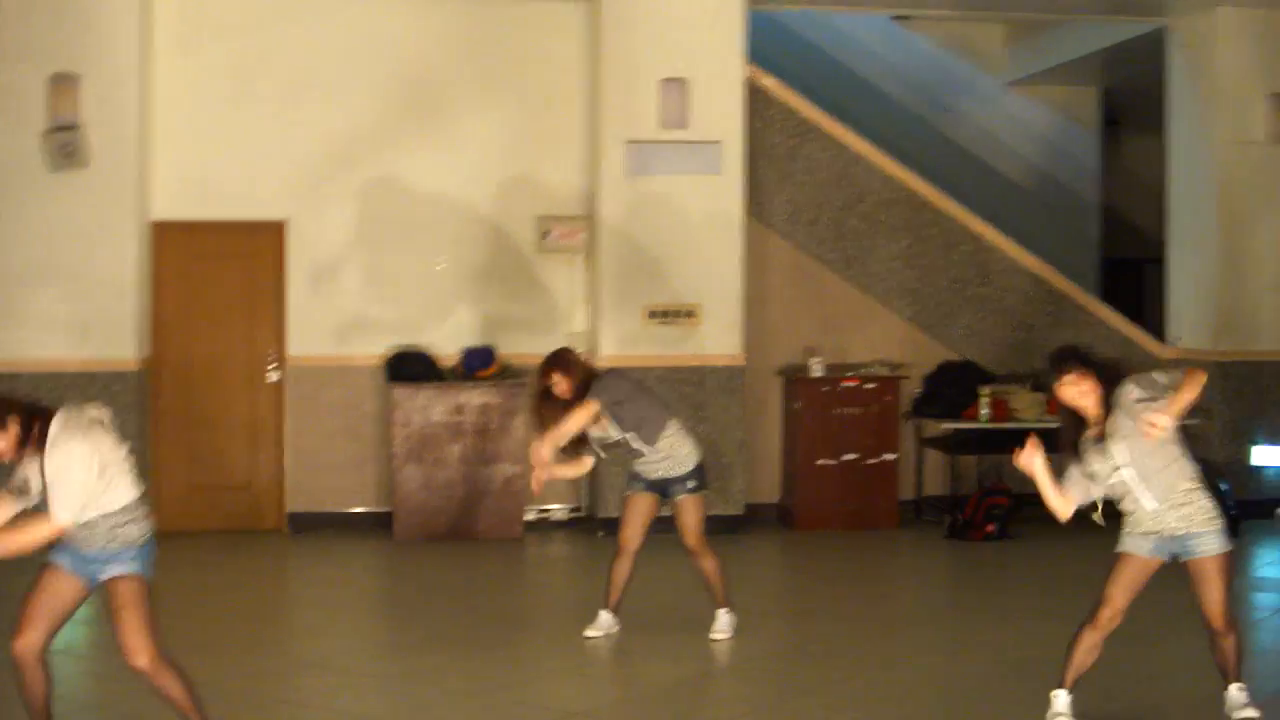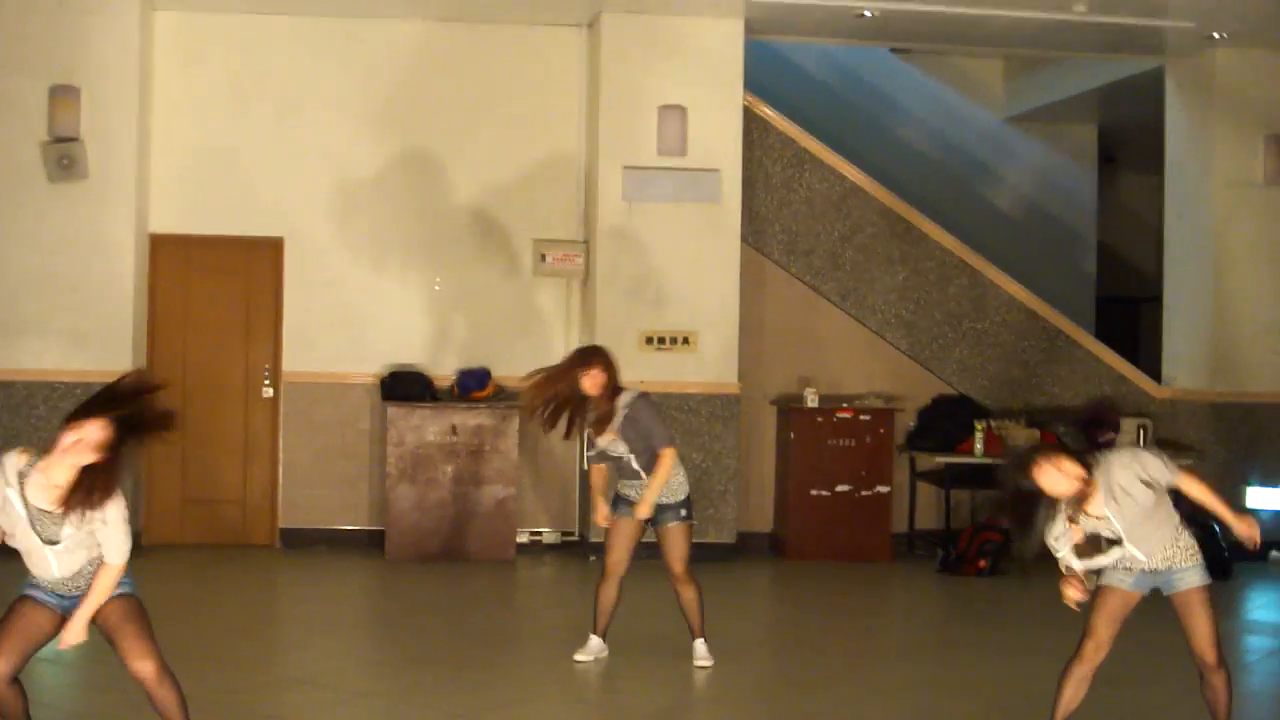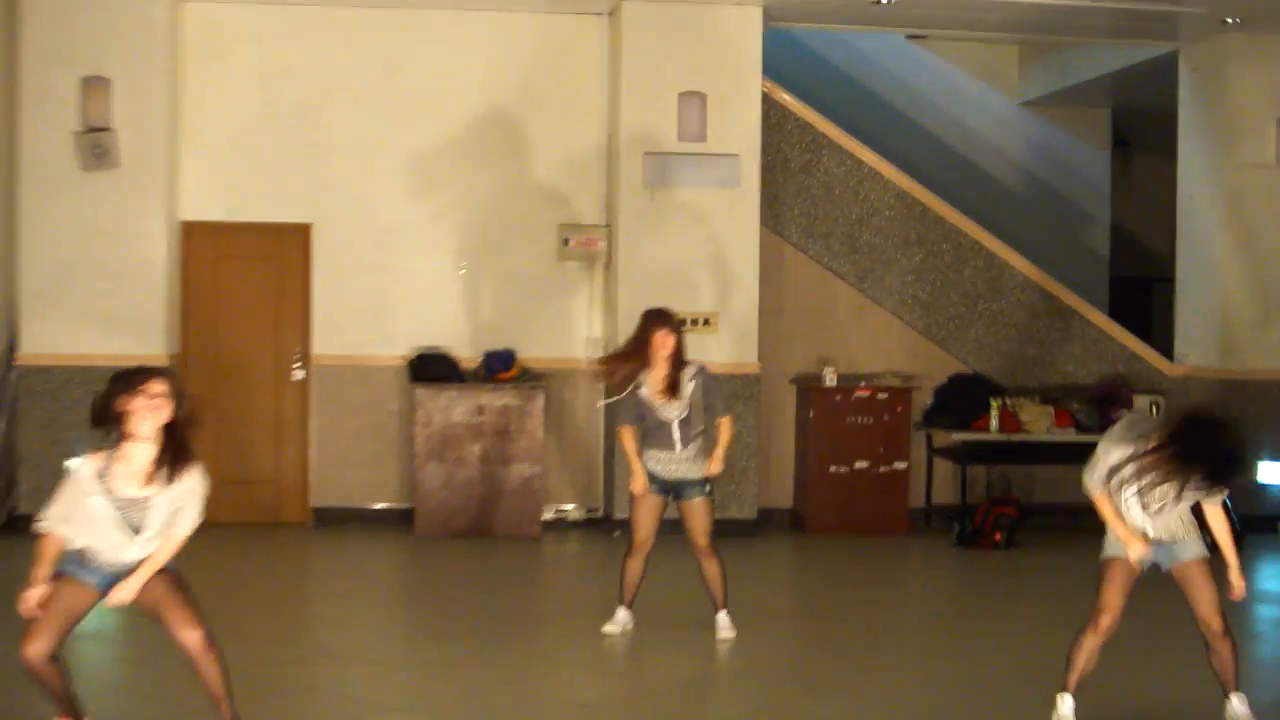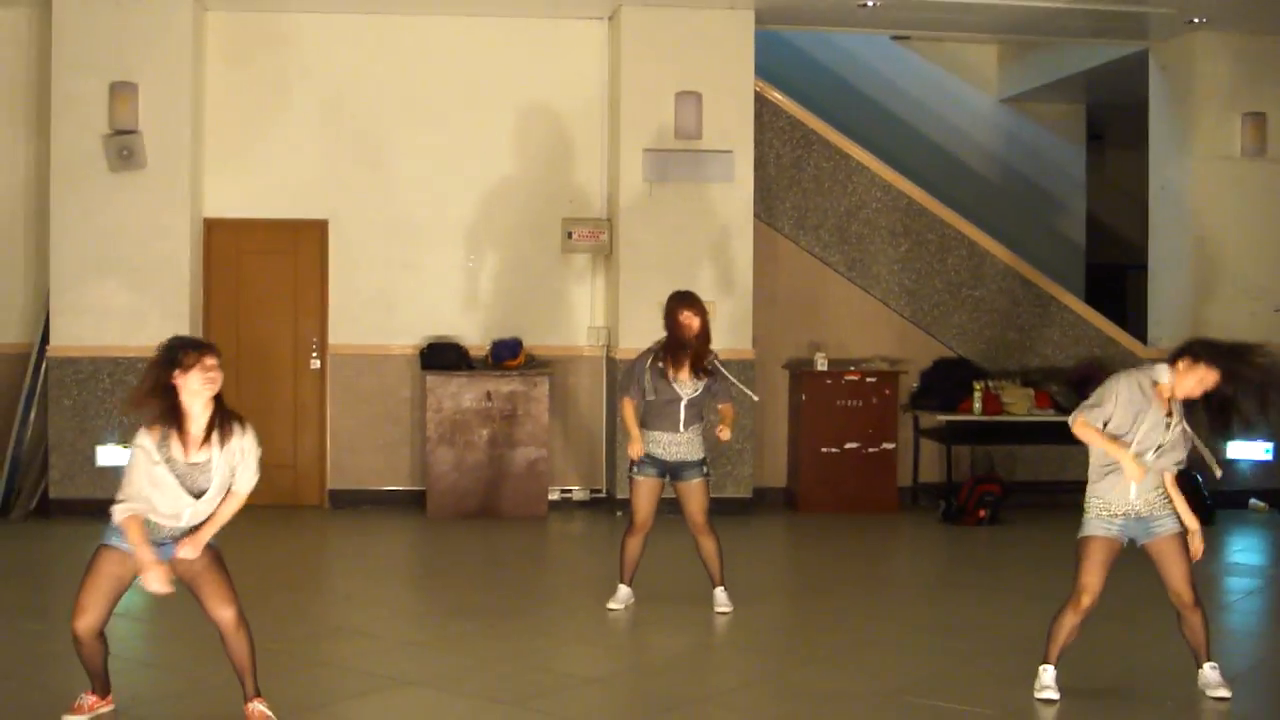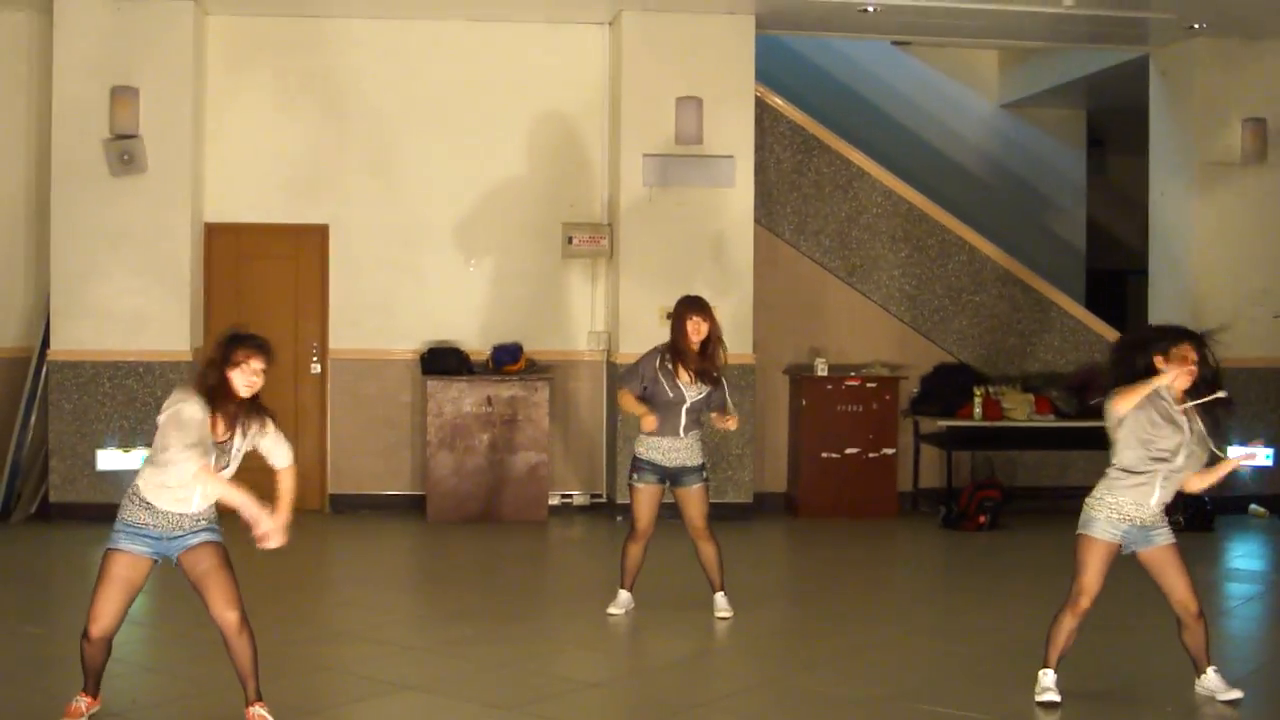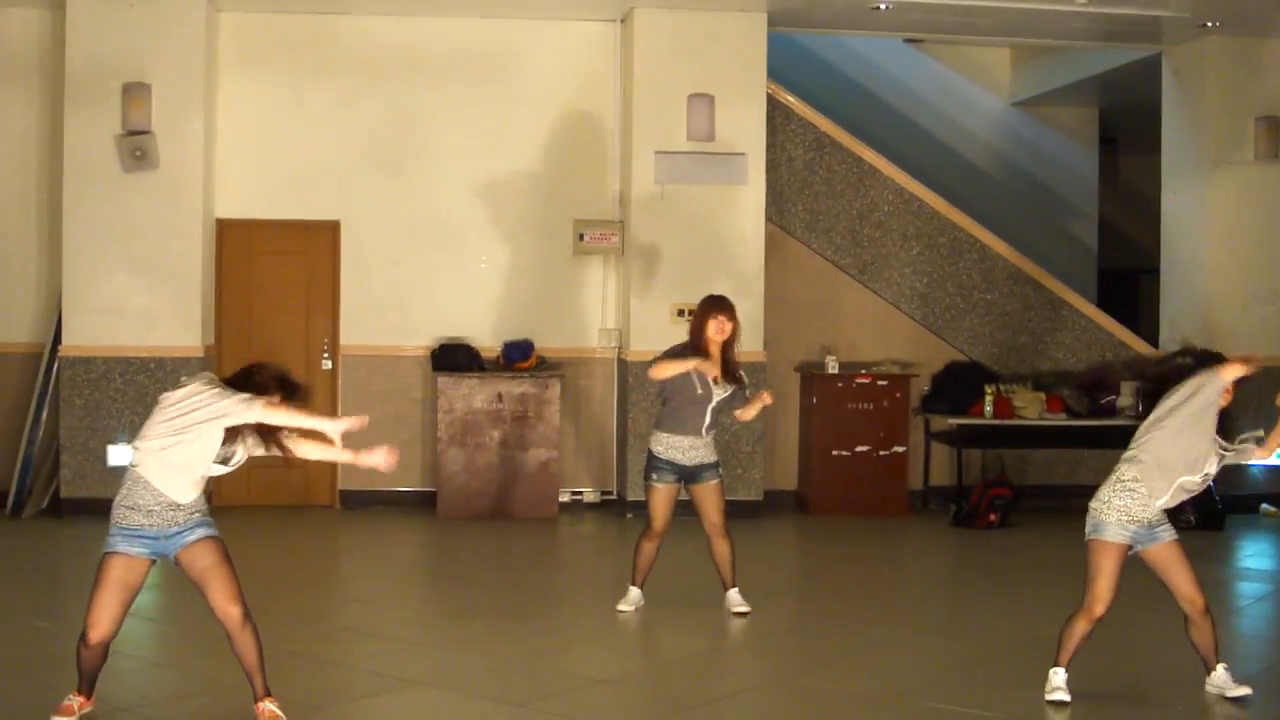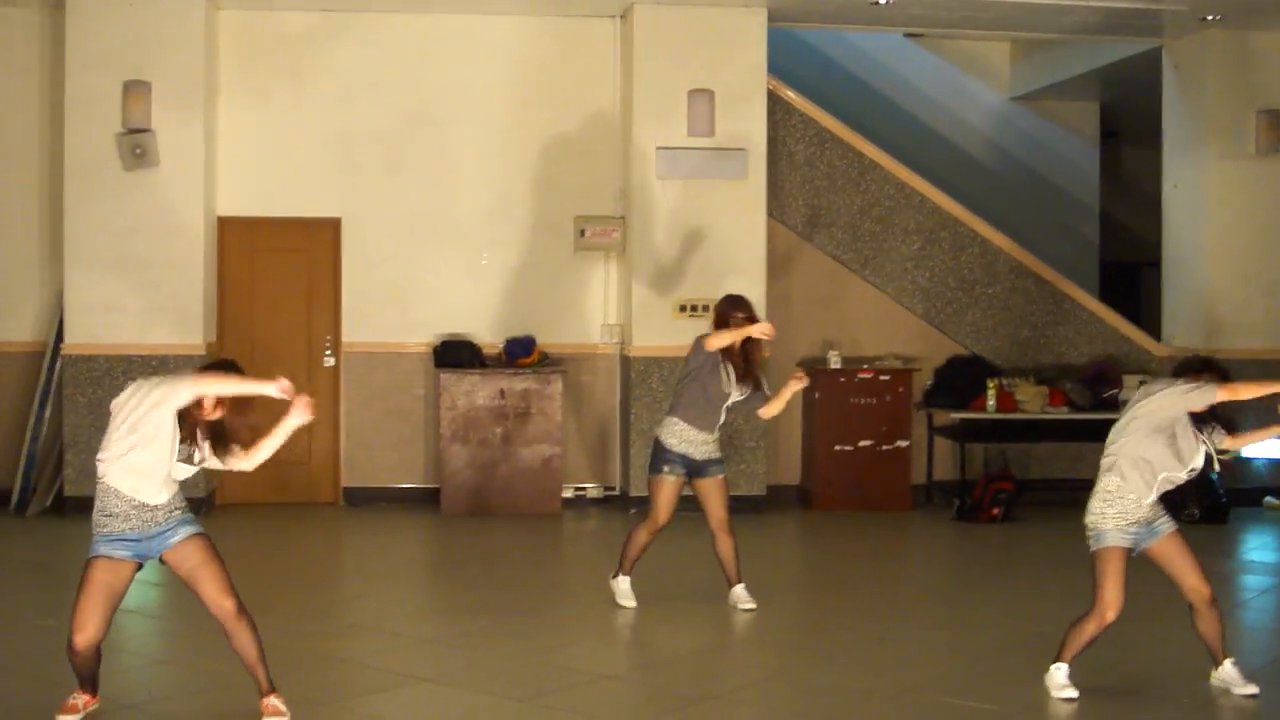
dt=0.2s
person 1, frame 1
left shoulder: (76, 443)
right shoulder: (36, 441)
left elbow: (59, 521)
left hip: (124, 543)
right hip: (76, 545)
left knee: (142, 657)
person 1, frame 2
left shoulder: (103, 499)
left elbow: (115, 563)
left wrist: (82, 618)
left hip: (100, 585)
right hip: (46, 588)
left knee: (146, 665)
person 1, frame 3
left shoulder: (186, 475)
right shoulder: (89, 472)
left elbow: (182, 529)
right elbow: (55, 526)
left wrist: (139, 579)
right wrist: (39, 580)
left hip: (147, 568)
right hip: (89, 562)
left knee: (194, 636)
right knee: (34, 650)
person 1, frame 4
left shoulder: (237, 434)
right shoulder: (151, 442)
left elbow: (243, 487)
right elbow: (129, 509)
left wrist: (203, 536)
right wrist: (147, 560)
left hip: (191, 534)
right hip: (137, 532)
left knee: (228, 613)
right knee: (83, 625)
person 1, frame 5
left shoulder: (254, 421)
right shoulder: (186, 407)
left elbow: (284, 462)
right elbow: (193, 465)
left wrist: (281, 516)
right wrist: (256, 508)
left hip: (196, 526)
right hip: (142, 522)
left knee: (232, 616)
right knee: (98, 629)
person 1, frame 6
left shoulder: (242, 427)
right shoulder: (204, 395)
left elbow: (290, 443)
right elbow: (259, 408)
left wrist: (358, 456)
right wrist: (327, 423)
left hip: (188, 520)
right hip: (135, 520)
left knee: (234, 613)
right knee: (96, 634)
person 1, frame 7
left shoulder: (199, 432)
right shoulder: (151, 399)
left elbow: (244, 459)
right elbow: (199, 382)
left wrist: (290, 422)
right wrist: (266, 386)
left hip: (171, 519)
right hip: (115, 527)
left knee: (229, 608)
right knee: (83, 639)
person 2, frame 1
left shoulder: (1133, 396)
right shoulder: (1083, 450)
left elbow: (1195, 377)
right elbow: (1063, 509)
left wrist: (1169, 412)
right wrist: (1038, 469)
left hip: (1196, 520)
right hip: (1144, 529)
left knee: (1220, 622)
right knee: (1105, 615)
person 2, frame 2
left shoulder: (1123, 465)
right shoulder: (1063, 524)
left elbow: (1185, 480)
right elbow: (1073, 569)
left wrist: (1233, 518)
right wrist: (1070, 584)
left hip: (1179, 558)
right hip: (1127, 568)
left knee: (1209, 658)
right knee: (1091, 649)
person 2, frame 3
left shoulder: (1199, 469)
right shoulder: (1122, 443)
left elbow: (1214, 510)
right elbow: (1096, 486)
left wrist: (1233, 566)
right wrist: (1124, 531)
left hip: (1180, 536)
right hip: (1129, 536)
left knee: (1215, 626)
right knee: (1103, 620)
person 2, frame 4
left shoulder: (1180, 422)
right shoulder: (1126, 386)
left elbow: (1166, 477)
right elbow: (1079, 424)
left wrist: (1191, 522)
right wrist: (1125, 455)
left hip: (1156, 512)
right hip: (1106, 510)
left knee: (1186, 598)
right knee: (1083, 599)
left ankle: (1208, 671)
right ankle: (1048, 672)
person 2, frame 5
left shoulder: (1194, 424)
right shoulder: (1146, 395)
left elbow: (1189, 483)
right elbow: (1117, 405)
left wrist: (1231, 464)
right wrist: (1165, 377)
left hip: (1153, 521)
right hip: (1109, 510)
left knee: (1190, 606)
right knee: (1082, 600)
left ankle: (1207, 676)
right ankle: (1048, 675)
person 2, frame 6
left shoulder: (1213, 443)
right shoulder: (1193, 398)
right elbow: (1230, 368)
right wrist: (1237, 368)
left hip: (1153, 519)
right hip: (1117, 509)
left knee: (1197, 603)
right knee: (1095, 607)
left ankle: (1217, 675)
right ankle: (1057, 675)
person 2, frame 7
left shoulder: (1189, 427)
right shoulder: (1162, 395)
left elbow: (1230, 441)
right elbow: (1229, 392)
left hip: (1149, 513)
right hip: (1112, 514)
left knee: (1202, 593)
right knee: (1107, 611)
left ankle: (1223, 669)
right ankle: (1058, 670)
person 3, frame 1
left shoulder: (608, 385)
right shoulder: (592, 421)
left elbow: (587, 410)
right elbow: (583, 463)
left wrist: (549, 442)
right wrist: (550, 470)
left hip: (682, 467)
right hip: (645, 473)
left knee: (695, 544)
right knee: (626, 547)
left ankle: (723, 613)
right ankle: (608, 616)
person 3, frame 2
left shoulder: (636, 405)
right shoulder: (588, 419)
left elbow: (668, 453)
right elbow: (598, 465)
left wrist: (651, 498)
right wrist: (599, 499)
left hip: (669, 494)
right hip: (629, 496)
left knee: (679, 572)
right knee: (612, 570)
left ankle: (700, 643)
right ankle: (597, 640)
person 3, frame 3
left shoulder: (697, 377)
right shoulder: (636, 383)
left elbow: (724, 420)
right elbow: (626, 428)
left wrist: (719, 454)
right wrist: (636, 469)
left hip: (694, 472)
right hip: (652, 471)
left knee: (703, 546)
right knee: (639, 544)
left ankle: (722, 614)
right ankle: (623, 612)
person 3, frame 4
left shoulder: (710, 363)
right shoulder: (651, 360)
left elbow: (723, 405)
right elbow: (628, 400)
left wrist: (726, 424)
right wrist: (634, 436)
left hip: (690, 454)
right hip: (651, 451)
left knee: (701, 526)
right knee: (639, 525)
left ankle: (719, 590)
right ankle: (625, 589)
person 3, frame 5
left shoulder: (711, 370)
right shoulder: (656, 360)
left elbow: (715, 412)
right elbow: (624, 393)
left wrist: (726, 419)
right wrist: (643, 412)
left hip: (689, 459)
right hip: (649, 457)
left knee: (700, 530)
right knee: (640, 531)
left ankle: (719, 595)
right ankle: (624, 594)
person 3, frame 6
left shoulder: (731, 369)
right shoulder: (684, 353)
left elbow: (742, 412)
right elbow: (654, 371)
left wrist: (759, 402)
right wrist: (697, 362)
left hip: (704, 457)
right hip: (666, 453)
left knee: (717, 527)
right knee: (656, 529)
left ankle: (732, 592)
right ankle: (635, 591)
person 3, frame 7
left shoulder: (747, 368)
right shoulder: (708, 354)
left elbow: (766, 410)
right elbow: (709, 341)
left wrist: (790, 388)
right wrist: (746, 331)
left hip: (708, 451)
right hip: (674, 446)
left knee: (721, 524)
right knee: (656, 520)
left ankle: (737, 588)
right ankle: (621, 577)
